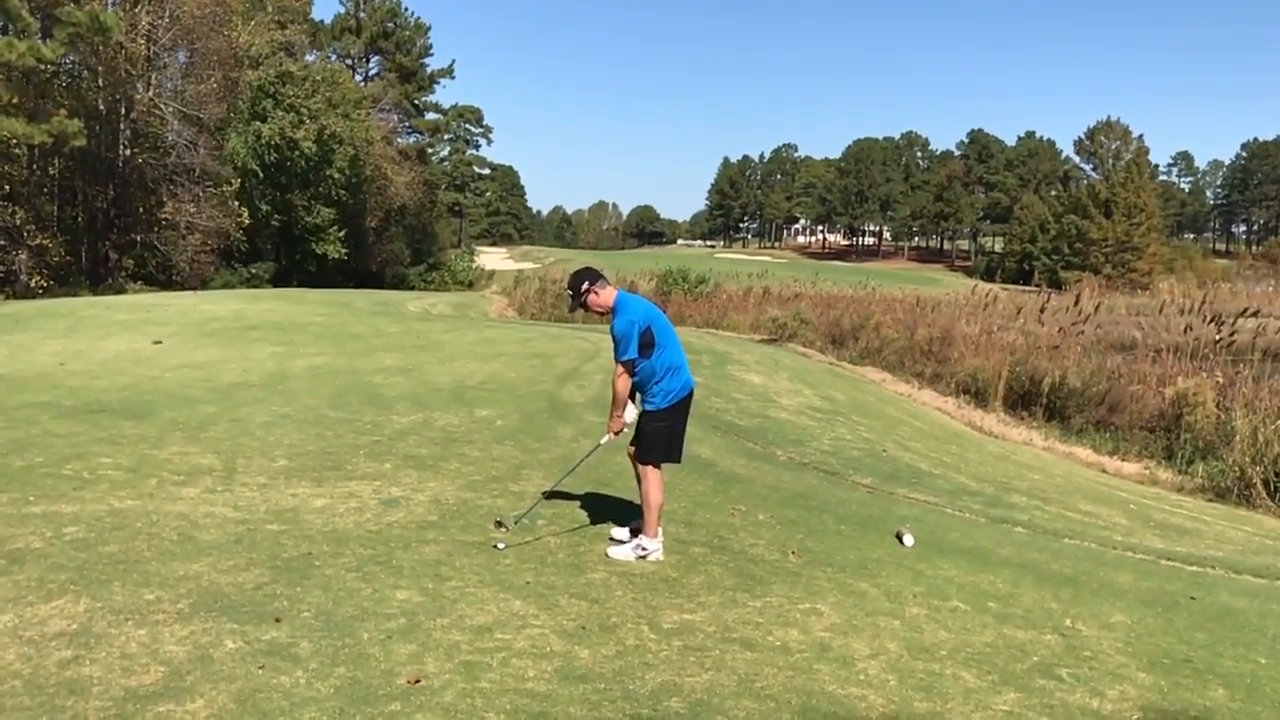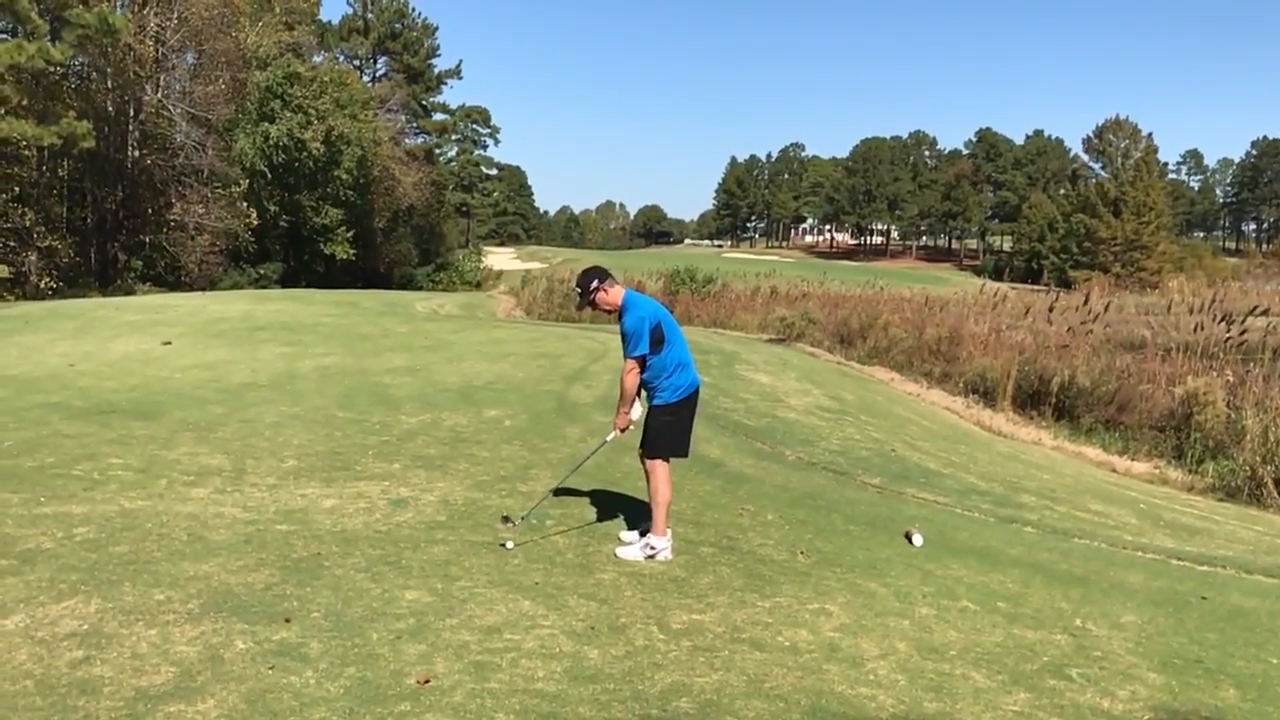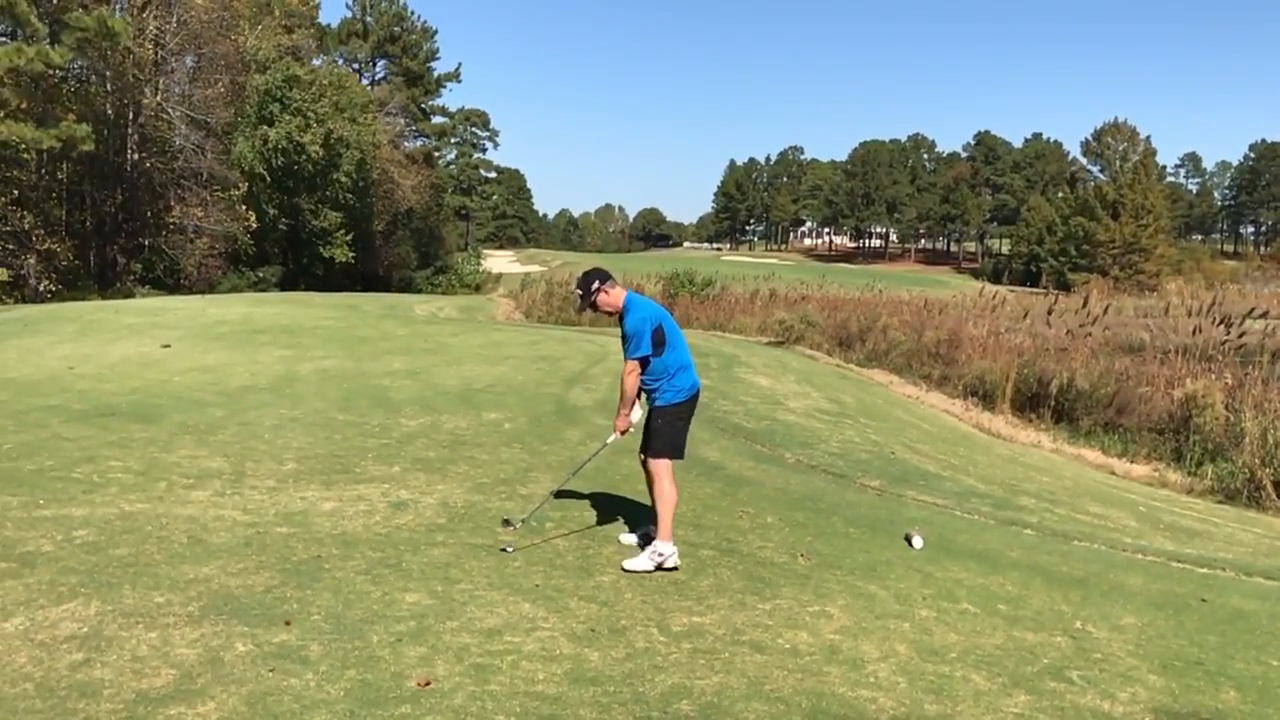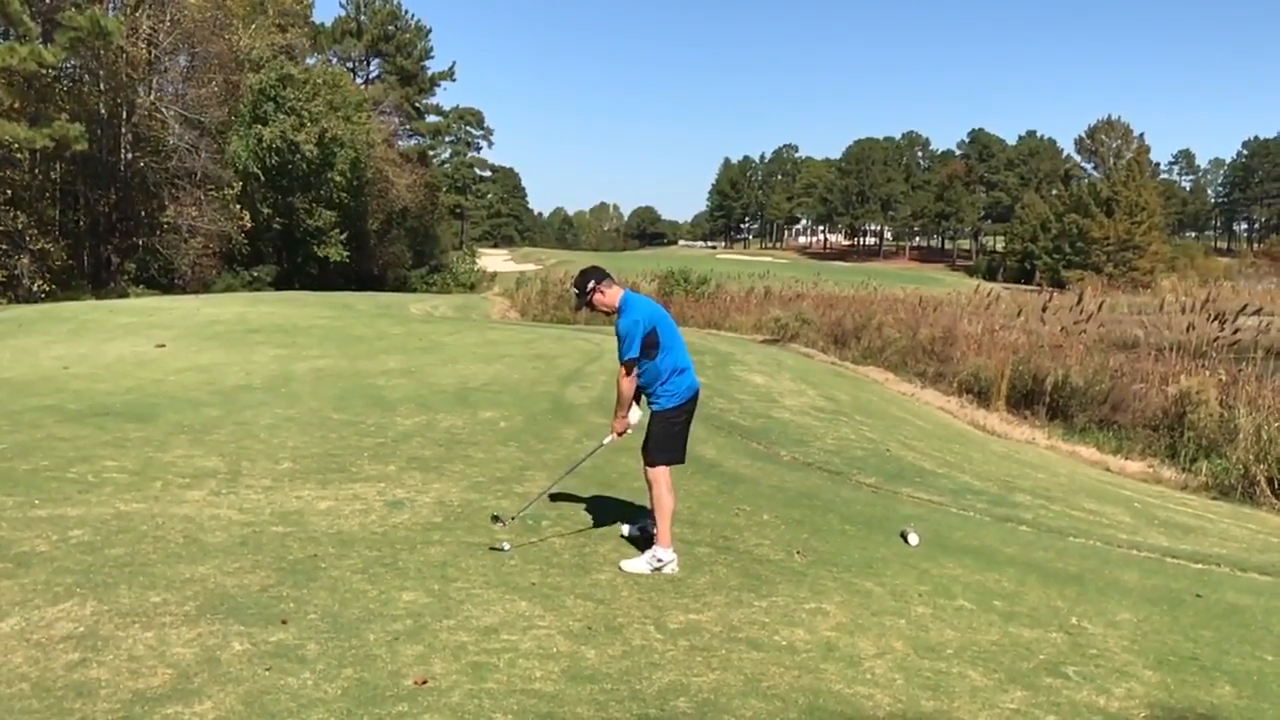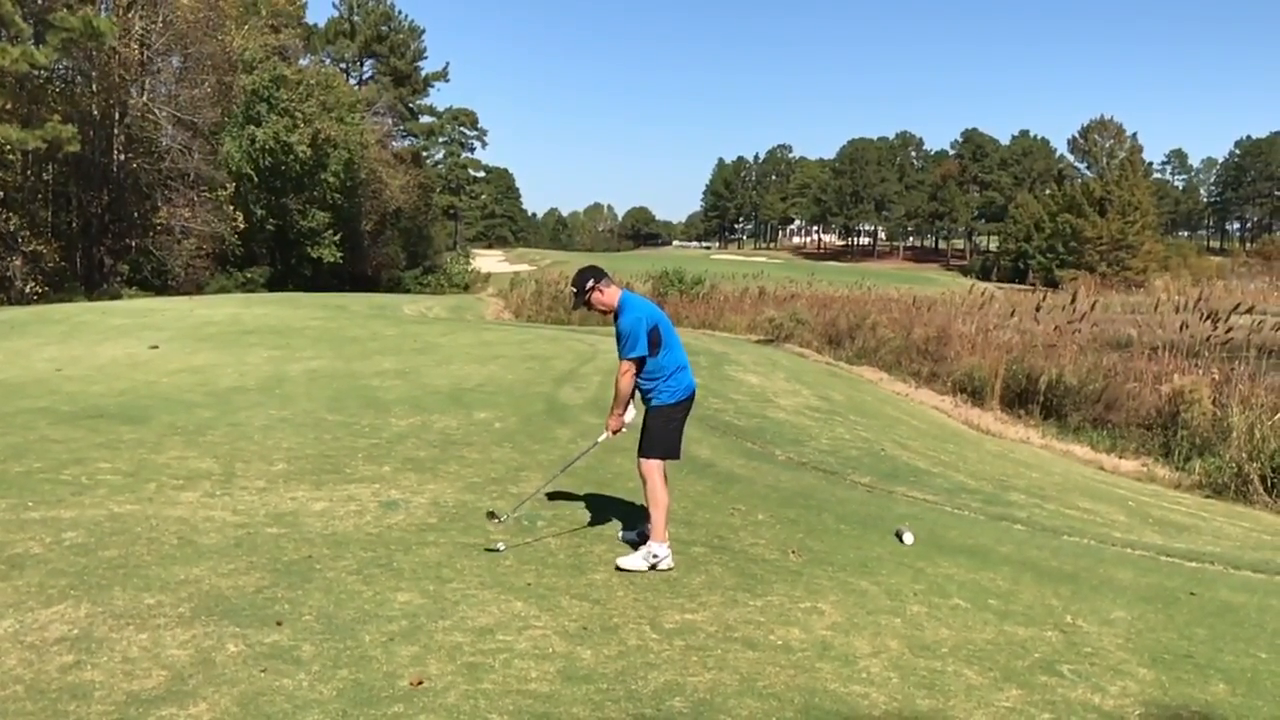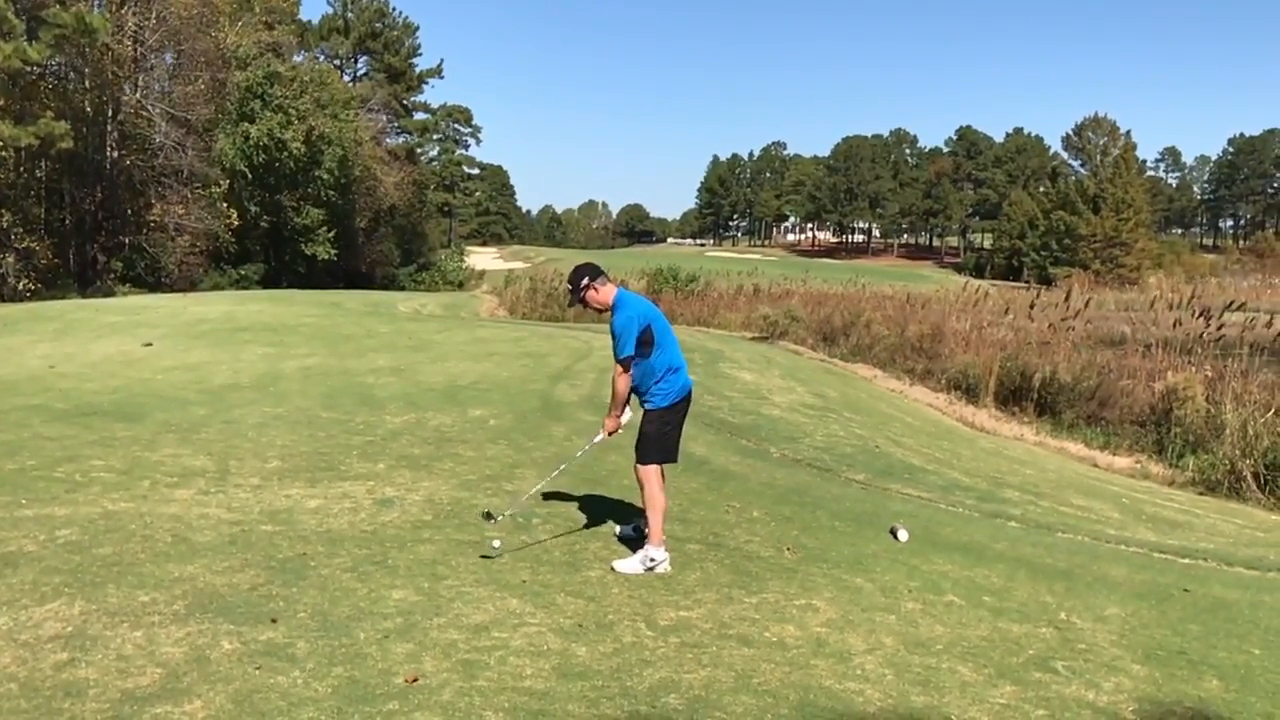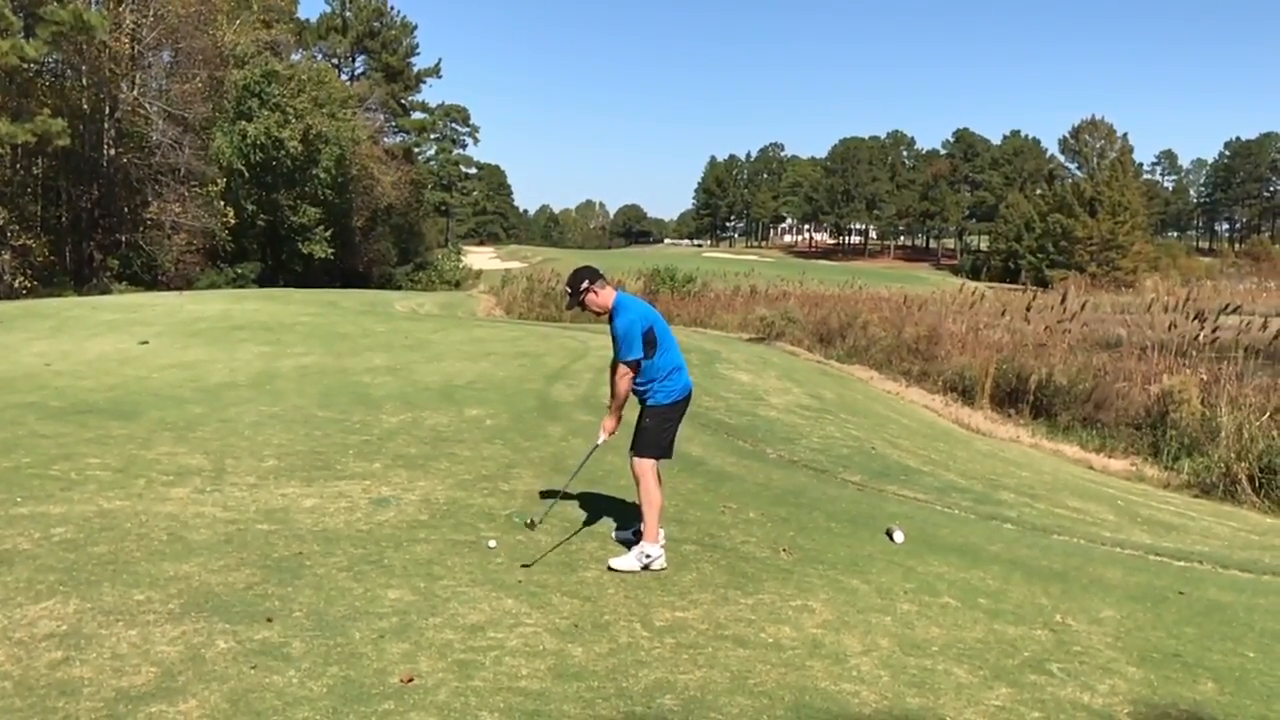
dt=0.4s
person 1, frame 1
left shoulder: (625, 318)
right shoulder: (630, 305)
left elbow: (622, 374)
left wrist: (616, 416)
right wrist: (628, 405)
left hip: (665, 395)
right hip: (666, 391)
left knee: (648, 465)
right knee: (637, 454)
left ankle: (649, 543)
right ankle: (649, 526)
person 1, frame 2
left shoulder: (636, 314)
right shoulder: (633, 307)
left elbow: (631, 370)
right elbow: (639, 367)
left wrist: (622, 412)
right wrist: (630, 405)
left hip: (674, 392)
right hip: (666, 391)
left knee: (656, 462)
right knee: (648, 457)
left ankle: (658, 542)
right ankle: (658, 527)
person 1, frame 3
left shoulder: (638, 315)
right shoulder: (632, 310)
left elbow: (632, 371)
right elbow: (640, 368)
left wrist: (623, 414)
right wrist: (630, 408)
left hip: (674, 394)
right hip: (664, 393)
left knee: (660, 465)
right knee: (647, 458)
left ankle: (664, 548)
right ankle: (658, 530)
person 1, frame 4
left shoulder: (630, 317)
right shoulder: (636, 304)
left elbow: (627, 375)
left wrist: (620, 416)
right wrist: (633, 405)
left hip: (671, 396)
right hip: (674, 392)
left knee: (657, 470)
right knee: (651, 458)
left ankle: (663, 553)
right ankle: (659, 524)
person 1, frame 5
left shoulder: (632, 316)
right shoulder: (629, 308)
left elbow: (627, 372)
right elbow: (633, 369)
left wrist: (616, 414)
right wrist: (622, 408)
left hip: (669, 394)
right hip: (664, 393)
left knee: (650, 465)
right knee: (652, 461)
left ankle: (658, 548)
right ankle: (655, 529)
person 1, frame 6
left shoulder: (624, 315)
right shoulder: (628, 304)
left elbow: (624, 373)
right elbow: (632, 367)
left wrist: (613, 415)
right wrist: (621, 409)
left hip: (664, 396)
right hip: (667, 392)
left knee: (647, 469)
right knee: (650, 463)
left ankle: (655, 552)
right ankle: (651, 524)
person 1, frame 7
left shoulder: (627, 318)
right shoulder: (623, 309)
left elbow: (625, 375)
right elbow: (618, 364)
left wrist: (613, 416)
right wrist: (612, 406)
left hip: (666, 394)
right hip: (659, 393)
left knee: (643, 464)
right knee: (643, 460)
left ankle: (651, 549)
right ankle: (651, 529)
